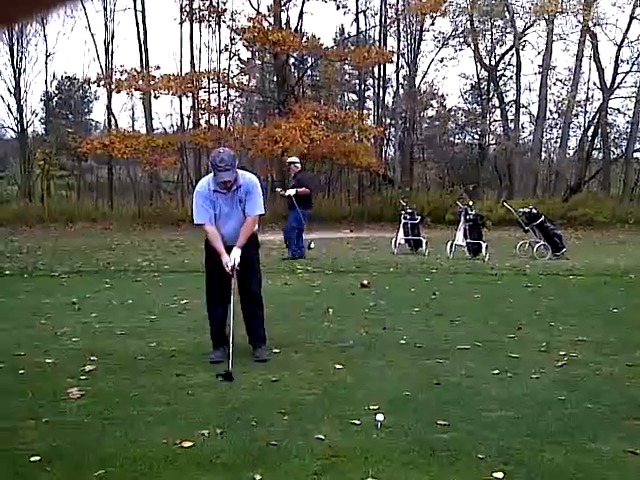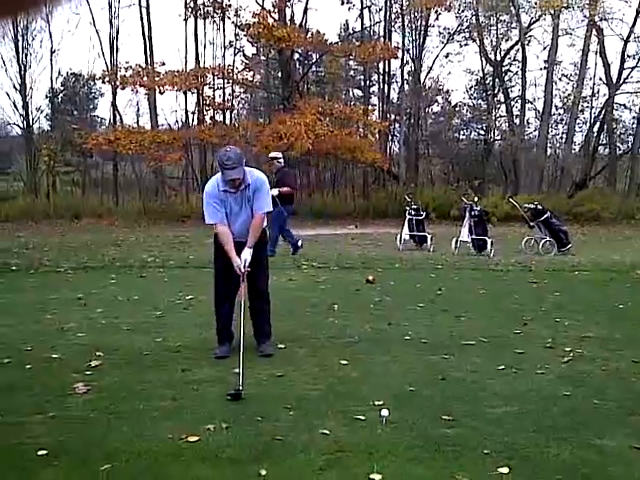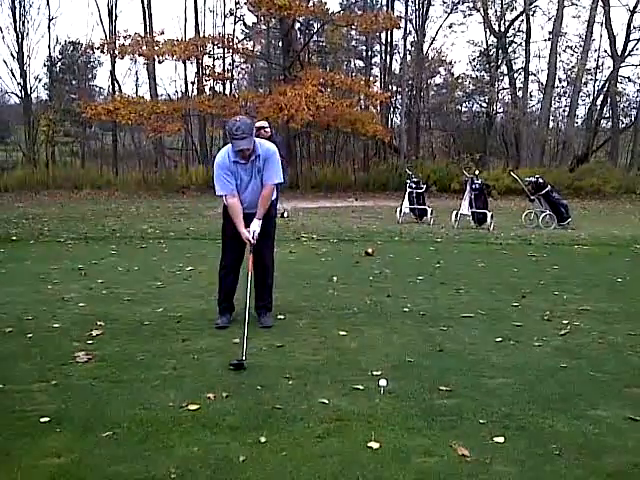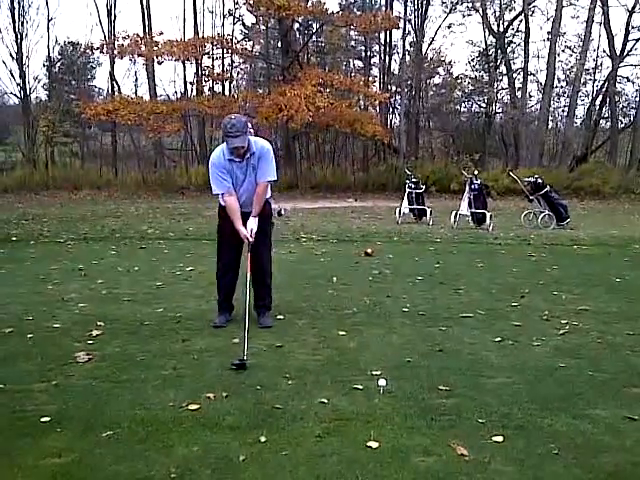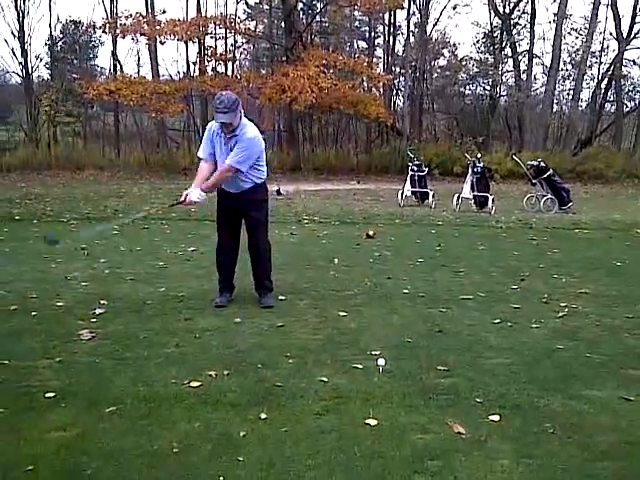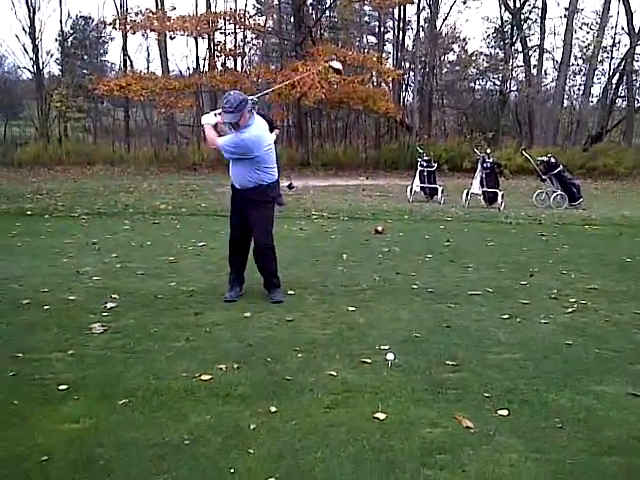
dt=0.4s
person 1, frame 1
left shoulder: (250, 182)
right shoulder: (203, 188)
left elbow: (252, 218)
right elbow: (208, 226)
left wrist: (237, 248)
right wrist: (223, 254)
left hip: (246, 244)
right hip: (217, 247)
left knee: (252, 294)
right knee: (216, 297)
left ankle: (259, 343)
right ankle: (219, 345)
person 1, frame 2
left shoulder: (259, 179)
right shoulder: (212, 188)
left elbow: (259, 216)
right elbow: (220, 226)
left wrist: (248, 248)
right wrist: (233, 257)
left hip: (255, 240)
right hip: (225, 242)
left knee: (259, 290)
right knee: (224, 293)
left ankle: (264, 338)
right ankle: (224, 340)
person 1, frame 3
left shoulder: (269, 151)
right shoulder: (222, 159)
left elbow: (269, 188)
right elbow: (231, 197)
left wrist: (257, 220)
right wrist: (241, 229)
left hip: (264, 212)
right hip: (234, 214)
left knee: (264, 263)
right knee: (229, 263)
left ankle: (264, 309)
right ankle: (225, 310)
person 1, frame 4
left shoulder: (263, 148)
right shoulder: (217, 158)
left elbow: (263, 186)
right elbow: (228, 196)
left wrist: (253, 217)
right wrist: (239, 227)
left hip: (260, 211)
right hip: (230, 214)
left knee: (261, 263)
right knee: (226, 263)
left ankle: (263, 309)
right ankle: (224, 309)
person 1, frame 5
left shoulder: (250, 137)
right shoulder: (212, 129)
left elbow: (227, 170)
right elbow: (207, 162)
left wrist: (202, 190)
right wrist: (194, 188)
left hip: (253, 194)
right hip: (225, 193)
left knee: (259, 244)
right knee: (225, 245)
left ankle: (265, 290)
right ankle: (225, 289)
person 1, frame 6
left shoulder: (250, 137)
right shoulder: (244, 123)
left elbow: (215, 144)
right elbow: (227, 140)
left wrist: (208, 125)
right wrist: (219, 123)
left hip: (262, 194)
right hip: (240, 190)
left knee: (263, 242)
right knee: (237, 239)
left ankle: (273, 285)
right ankle: (236, 283)
